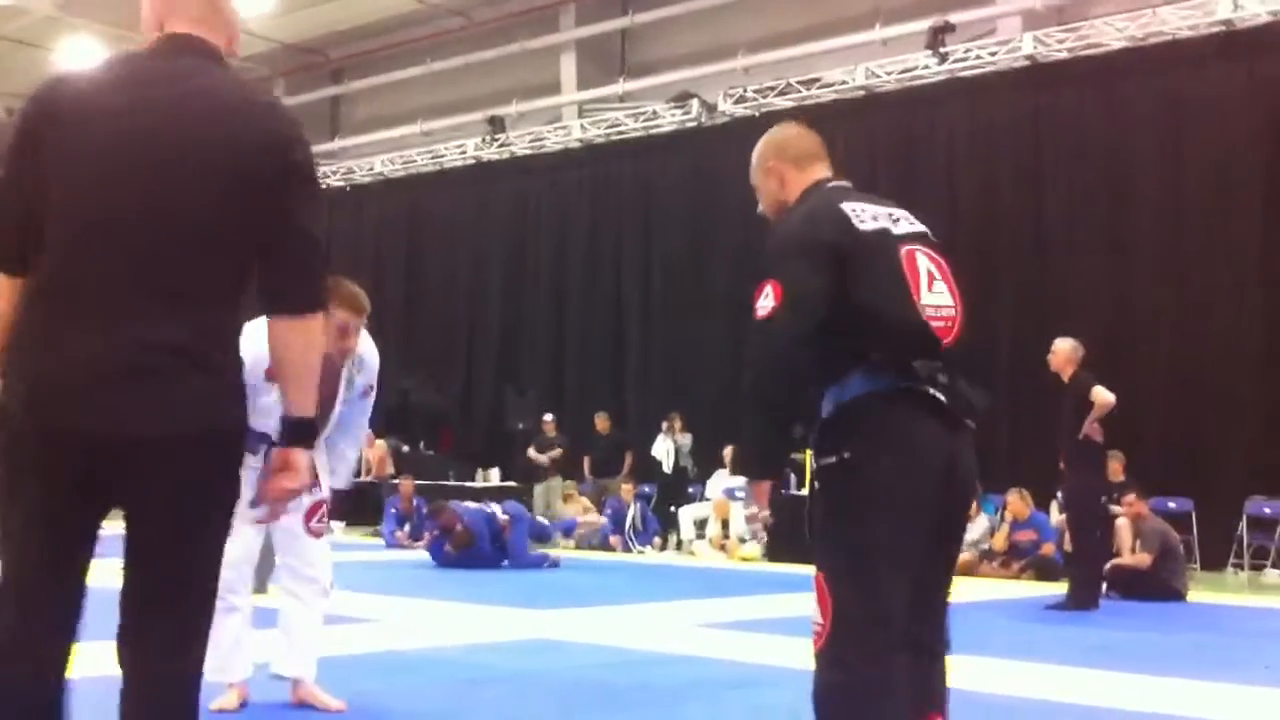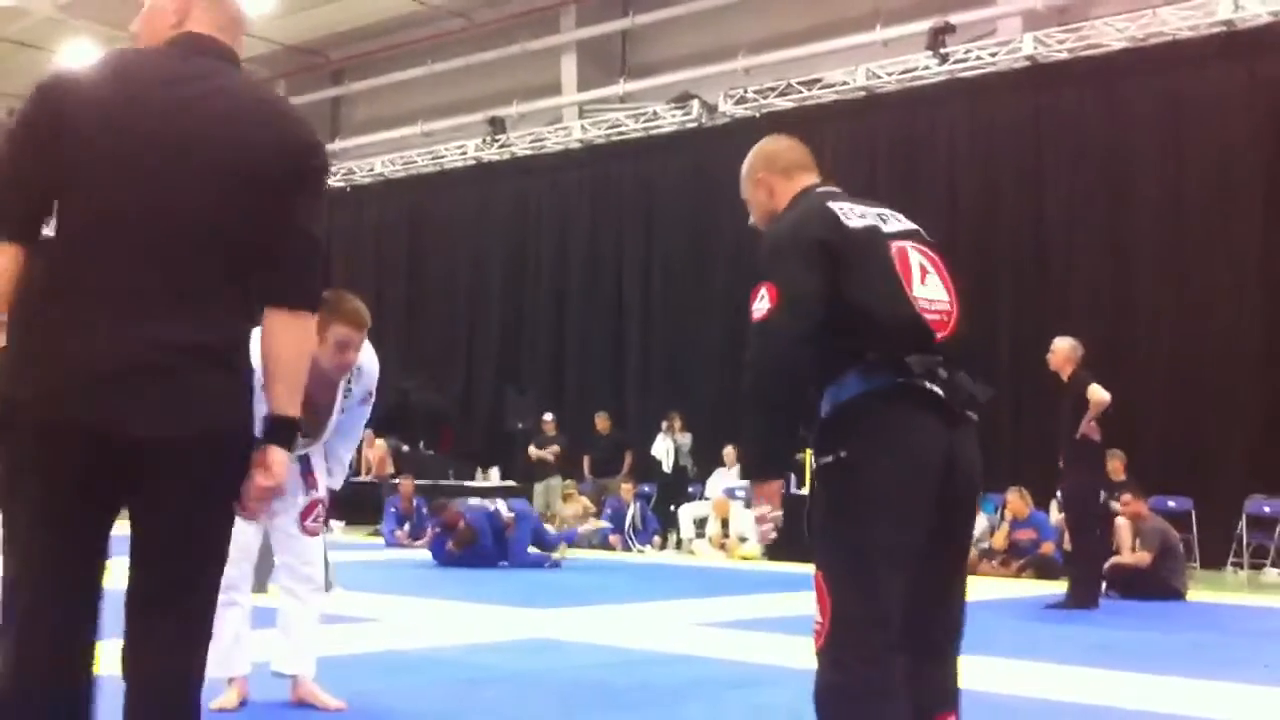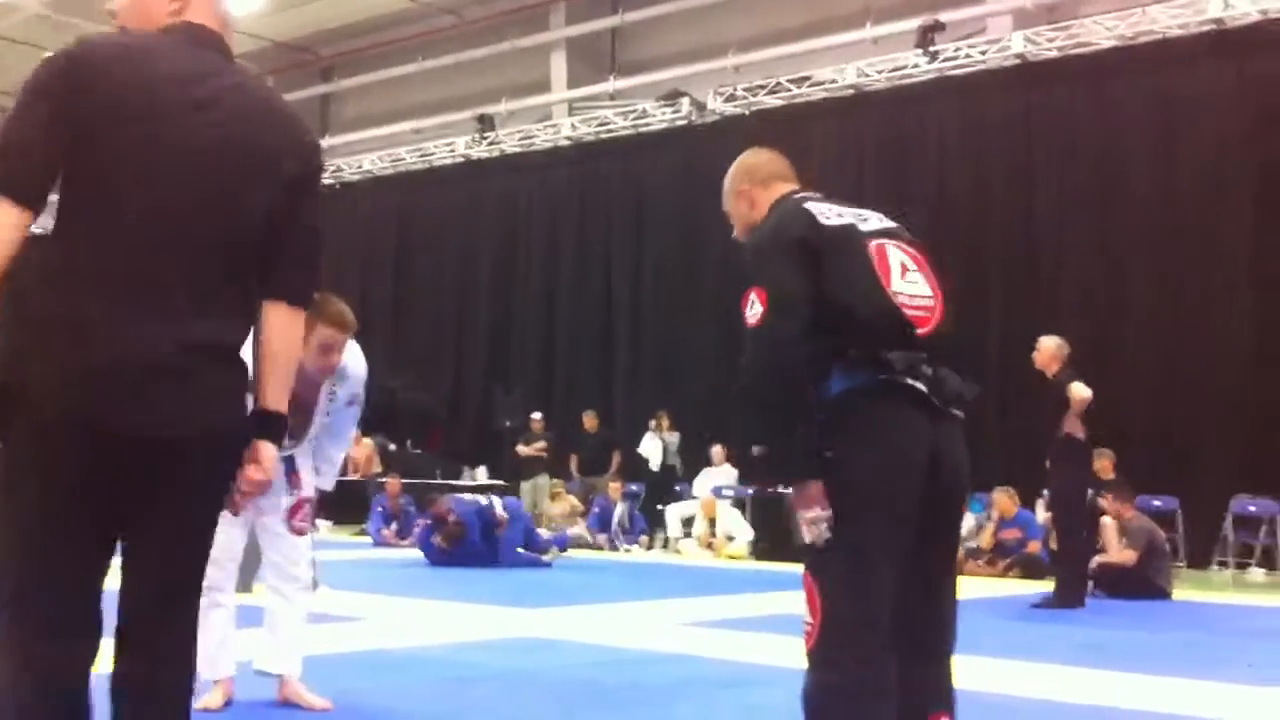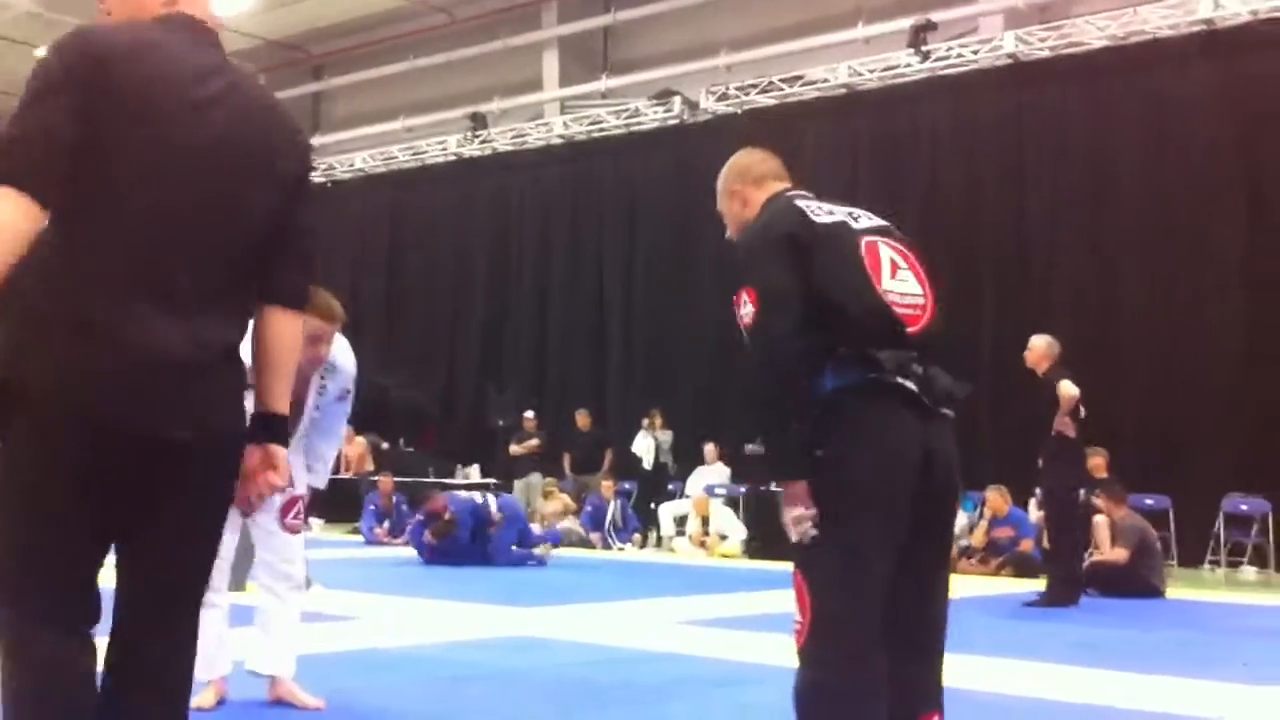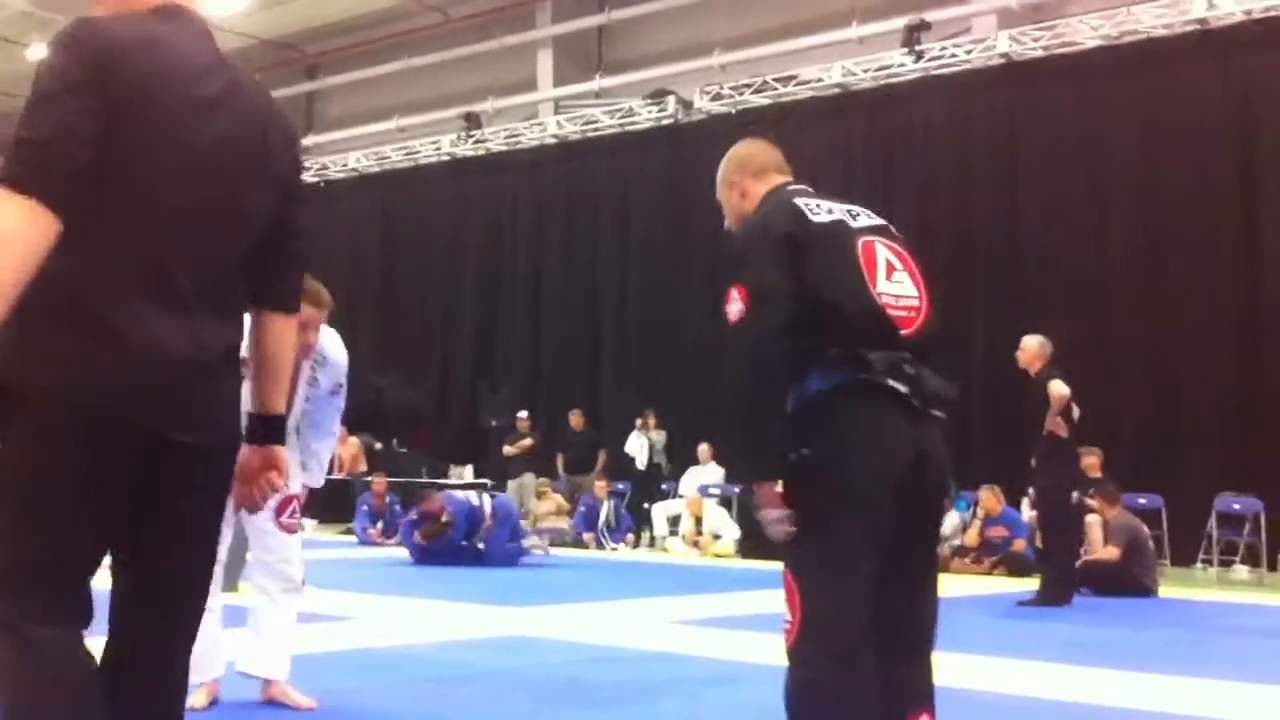
dt=0.1s
person 1, frame 1
left shoulder: (62, 100)
right shoulder: (269, 130)
right elbow: (297, 298)
right wrist: (298, 431)
right hip: (188, 411)
right knee: (167, 624)
person 1, frame 2
left shoulder: (72, 93)
right shoulder: (285, 133)
right elbow: (292, 298)
right wrist: (280, 431)
left hip: (62, 395)
right hip: (197, 411)
right knee: (170, 626)
person 1, frame 3
left shoulder: (89, 68)
right shoulder: (286, 133)
right elbow: (287, 294)
right wrist: (267, 425)
left hip: (64, 385)
right hip: (197, 405)
right knee: (161, 626)
person 1, frame 4
left shoulder: (95, 58)
right shoulder: (278, 130)
right elbow: (285, 297)
right wrist: (271, 429)
left hip: (67, 385)
right hip: (197, 407)
right knee: (159, 628)
person 1, frame 5
right shoulder: (269, 121)
right elbow: (279, 297)
right wrist: (269, 430)
left hip: (78, 381)
right hip: (199, 403)
right knee: (157, 631)
person 2, frame 1
left shoulder: (804, 229)
right shoulder: (900, 222)
left elbow: (778, 353)
left wrist: (761, 464)
left hip: (877, 435)
right hip: (946, 433)
left knee: (857, 638)
right knee: (912, 629)
person 2, frame 2
left shoulder: (796, 231)
right shoulder: (893, 223)
left elbow: (778, 354)
left wrist: (765, 466)
left hip: (877, 435)
right hip: (949, 430)
left knee: (857, 637)
right knee: (926, 629)
person 2, frame 3
left shoulder: (779, 234)
right shoulder: (871, 225)
left elbow: (779, 356)
left wrist: (797, 468)
left hip: (865, 431)
right hip: (936, 427)
left knee: (848, 635)
right knee: (919, 629)
person 2, frame 4
left shoulder: (770, 232)
right shoulder: (863, 223)
left elbow: (775, 353)
left wrist: (790, 467)
left hip: (856, 430)
right hip: (926, 425)
left knee: (839, 633)
right knee: (911, 626)
person 2, frame 5
left shoulder: (767, 227)
right shoulder: (862, 221)
left elbow: (758, 351)
left wrist: (758, 466)
left hip: (845, 431)
right hip: (916, 427)
left knee: (828, 632)
right knee: (900, 628)
person 3, frame 1
left shoulder: (365, 358)
right shoulder: (260, 344)
left elbow: (353, 426)
left wrist: (335, 479)
right hip: (243, 456)
left knee: (309, 571)
right knee: (229, 567)
left ankle: (302, 679)
right ankle: (236, 680)
person 3, frame 2
left shoulder: (365, 367)
right shoulder: (261, 353)
left elbow: (348, 429)
left wrist: (329, 480)
left hip: (301, 464)
left knee: (305, 570)
right knee: (229, 565)
left ankle: (301, 679)
right ankle: (236, 679)
person 3, frame 3
left shoulder: (352, 369)
right shoulder: (249, 356)
left elbow: (338, 431)
left wrist: (320, 481)
left hip: (288, 465)
left knee: (291, 570)
right knee: (214, 567)
left ankle: (287, 678)
right ankle: (220, 680)
person 3, frame 4
left shoulder: (341, 362)
right shoulder: (239, 352)
left elbow: (329, 427)
left wrist: (312, 479)
left knee: (285, 568)
right knee: (206, 566)
left ankle: (279, 678)
right ankle: (213, 679)
person 3, frame 5
left shoulder: (331, 353)
left elbow: (324, 423)
left wrist: (311, 476)
left knee: (281, 569)
left ankle: (273, 677)
right ankle: (205, 678)
person 4, frame 1
left shoulder: (1082, 381)
right shoulder: (1070, 386)
left elbow: (1107, 400)
left wrist: (1090, 423)
left hip: (1086, 467)
right hip: (1075, 466)
left knee: (1083, 530)
right knee: (1082, 529)
left ankle: (1082, 594)
right ankle: (1085, 593)
person 4, frame 2
left shoulder: (1080, 381)
right shoulder: (1070, 384)
left elbow: (1102, 398)
left wrist: (1087, 422)
left hip: (1085, 467)
right hip: (1075, 465)
left knee: (1082, 528)
right knee: (1081, 528)
left ankle: (1082, 594)
right ankle: (1085, 592)
person 4, frame 3
left shoulder: (1064, 379)
right shoulder: (1058, 381)
left elbow: (1083, 396)
right elbow: (1080, 400)
left wrist: (1070, 420)
left hip: (1070, 464)
right hip: (1065, 462)
left knee: (1068, 527)
right knee: (1071, 526)
left ankle: (1068, 593)
right ankle: (1071, 591)
person 4, frame 4
left shoulder: (1054, 377)
right shoulder: (1051, 379)
left elbow: (1072, 394)
right elbow: (1078, 408)
left wrist: (1061, 419)
left hip: (1063, 463)
right hip: (1058, 461)
left knee: (1061, 526)
right knee: (1064, 525)
left ankle: (1060, 591)
right ankle: (1066, 589)
person 4, frame 5
left shoulder: (1046, 377)
right shoulder: (1045, 379)
left elbow: (1062, 394)
right elbow: (1072, 408)
left wrist: (1052, 418)
left hip: (1055, 463)
right hip: (1056, 461)
left knee: (1053, 526)
right knee: (1061, 525)
left ankle: (1053, 591)
right ankle: (1061, 589)
